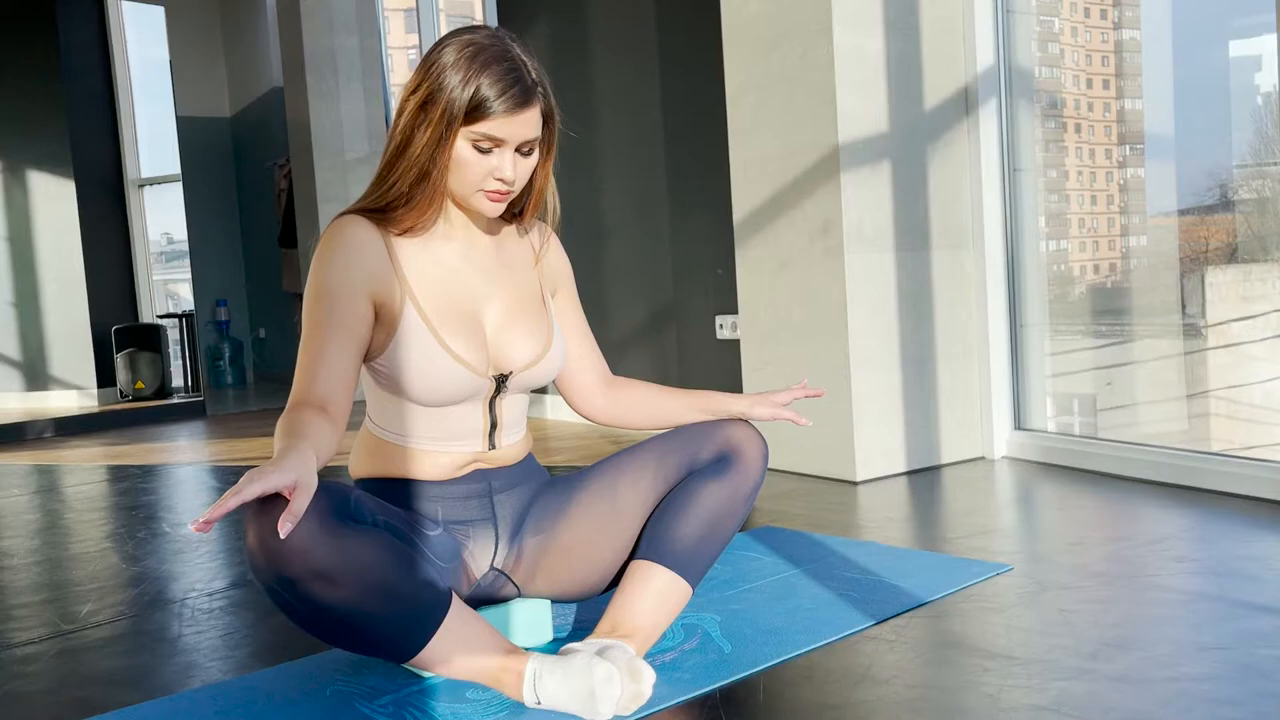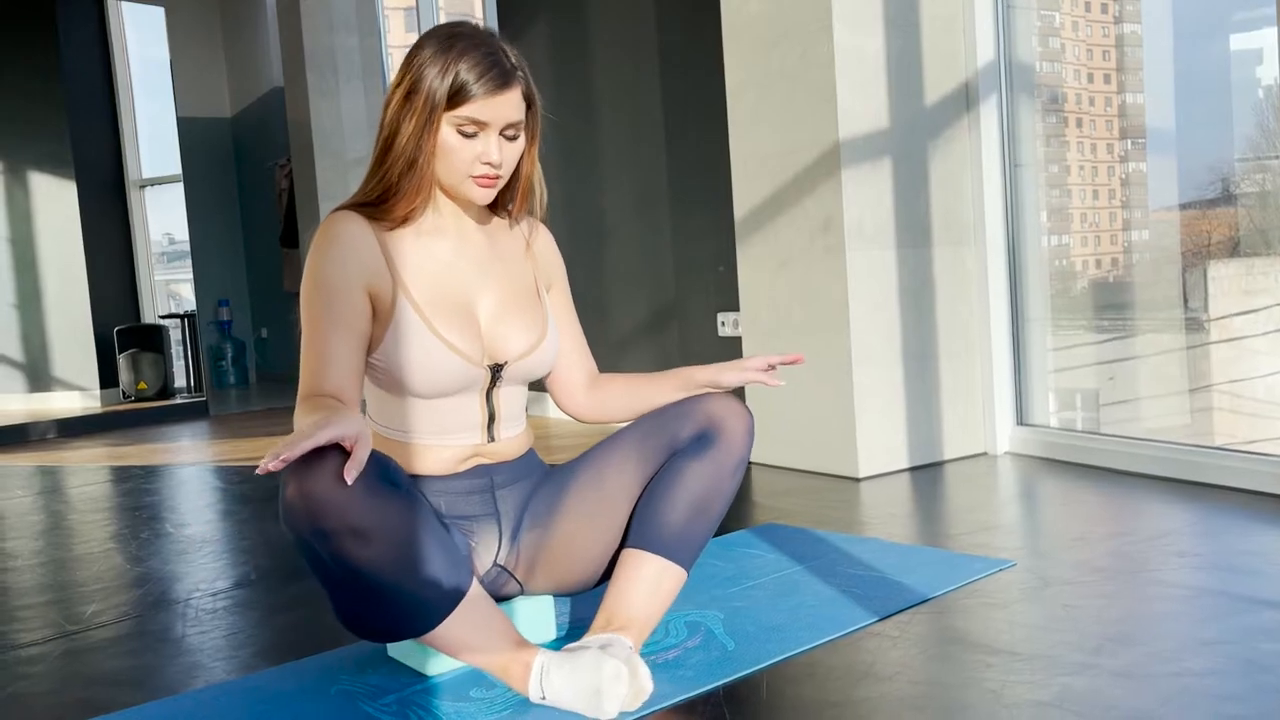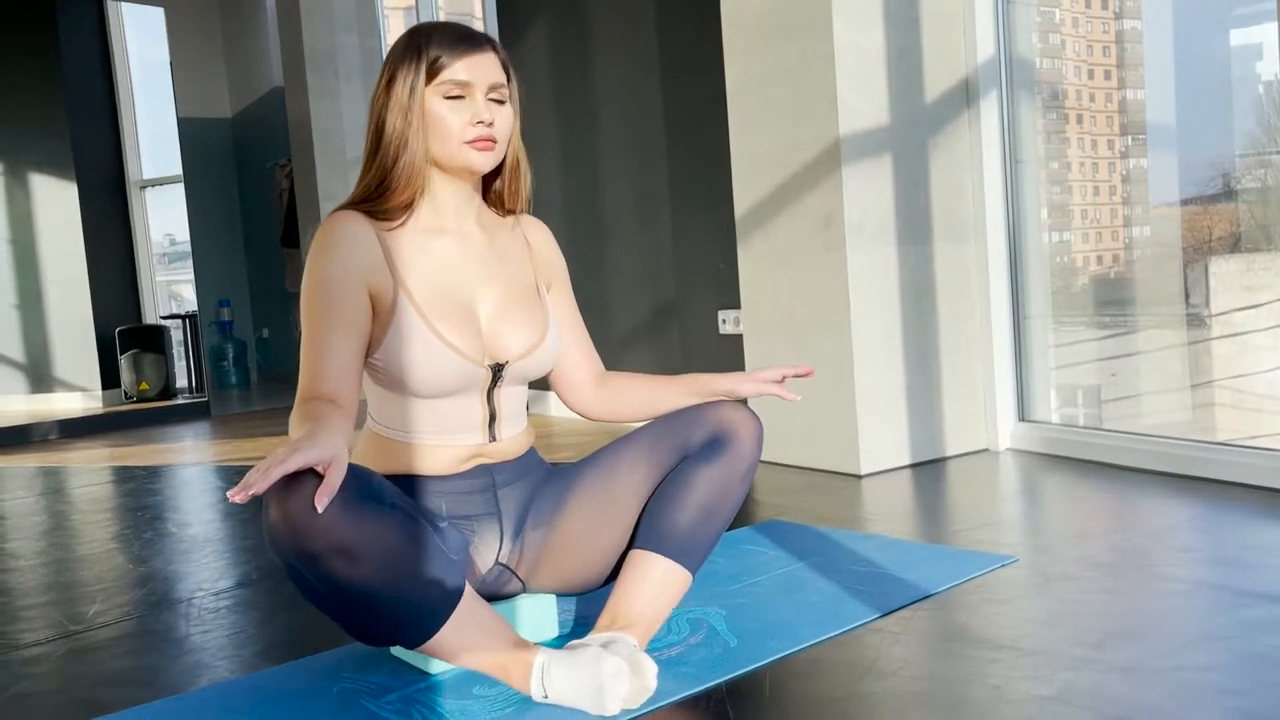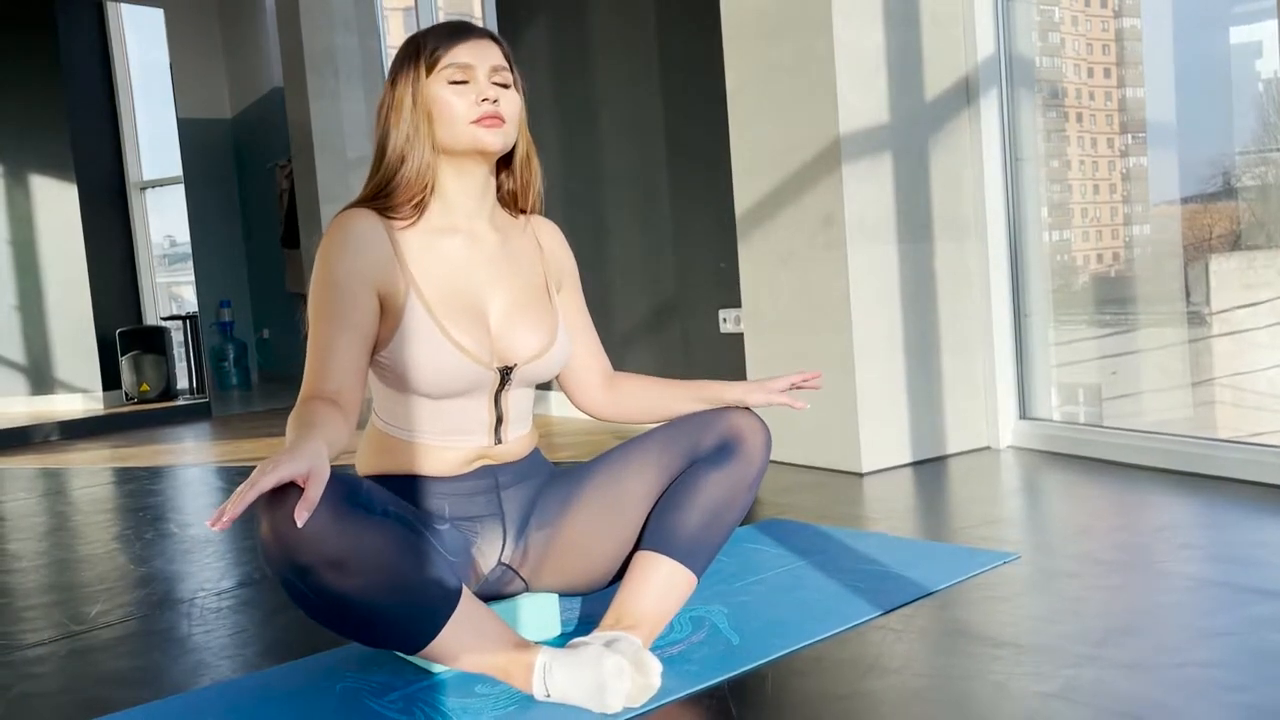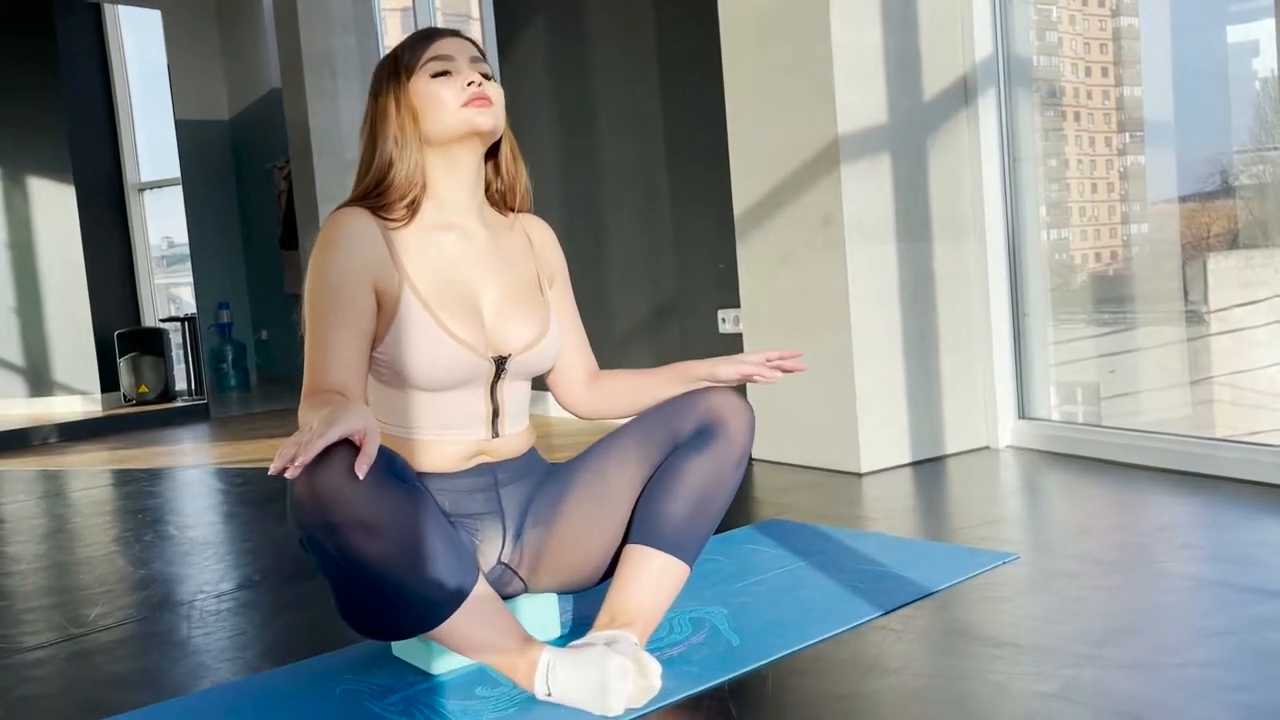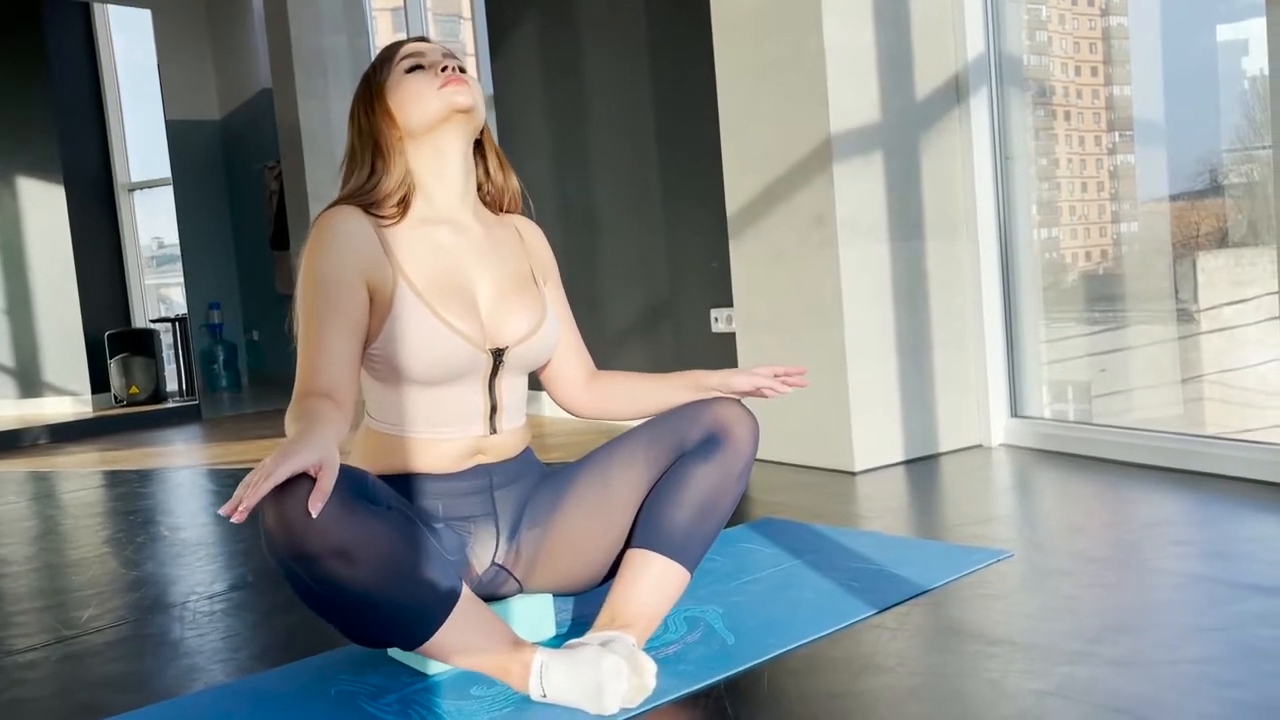
dt=0.5s
person 1, frame 1
left shoulder: (537, 246)
right shoulder: (362, 245)
left elbow: (597, 392)
right elbow: (319, 403)
left wrist: (733, 402)
right wrist: (298, 457)
left hip: (524, 514)
right hip: (411, 529)
left knee: (732, 448)
right knee: (286, 533)
left ankle: (611, 653)
person 1, frame 2
left shoulder: (530, 242)
right shoulder: (355, 241)
left elbow: (583, 391)
right elbow: (324, 397)
left wrist: (708, 374)
right wrist: (337, 423)
left hip: (527, 511)
right hip: (411, 530)
left knee: (718, 421)
right knee: (322, 486)
left ankle: (611, 647)
person 1, frame 3
left shoulder: (530, 240)
right shoulder: (356, 240)
left elbow: (589, 388)
right elbow: (325, 397)
left wrist: (722, 382)
right wrist: (323, 439)
left hip: (528, 508)
right hip: (414, 528)
left knee: (727, 429)
right knee: (305, 508)
left ankle: (614, 646)
person 1, frame 4
left shoulder: (541, 241)
right shoulder: (365, 238)
left elbow: (598, 388)
right elbow: (330, 397)
left wrist: (733, 391)
right wrist: (309, 444)
left hip: (530, 508)
right hip: (415, 525)
left knee: (735, 436)
right knee: (300, 521)
left ankle: (617, 645)
person 1, frame 5
left shoulder: (532, 238)
right shoulder: (360, 237)
left elbow: (583, 388)
right elbow: (328, 394)
left wrist: (710, 368)
right wrist: (343, 416)
left hip: (530, 509)
right hip: (415, 531)
left knee: (720, 415)
right knee: (333, 480)
left ankle: (616, 644)
person 1, frame 6
left shoulder: (523, 238)
right shoulder: (352, 233)
left elbow: (581, 387)
right elbow: (322, 394)
left wrist: (714, 379)
right wrist: (315, 433)
left hip: (524, 507)
right hip: (409, 529)
left knee: (724, 425)
right knee: (302, 509)
left ankle: (614, 643)
